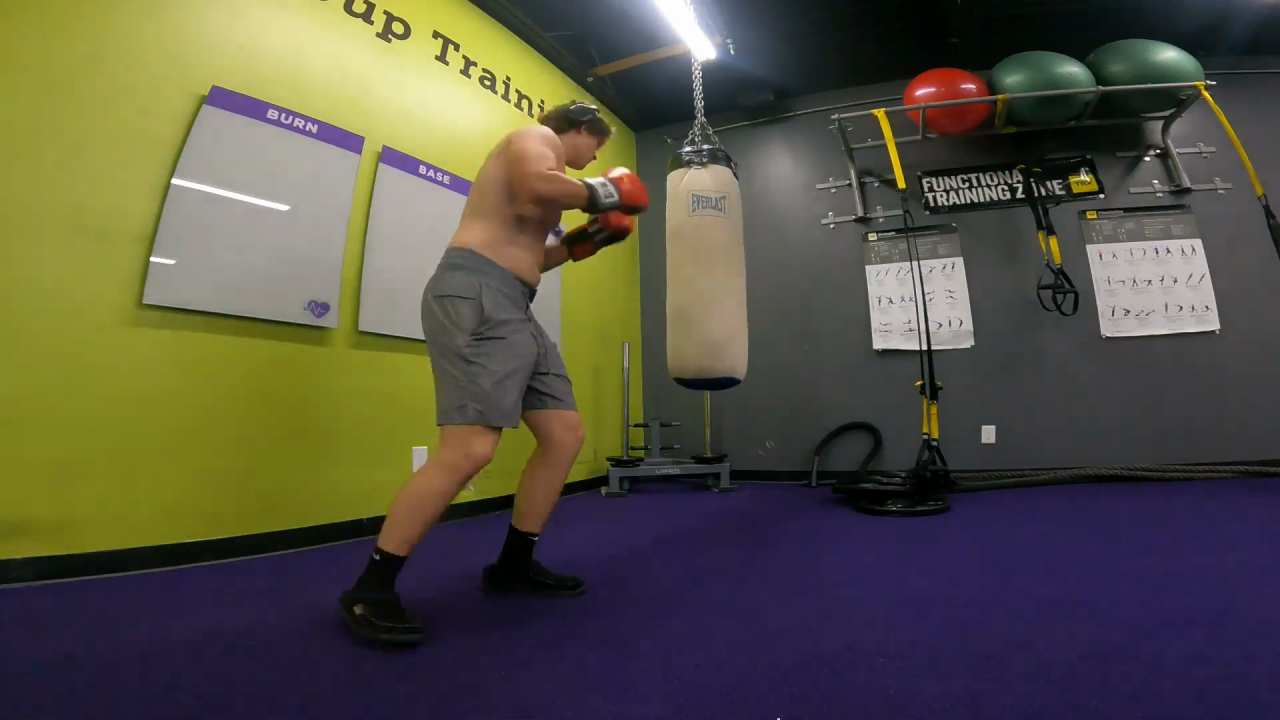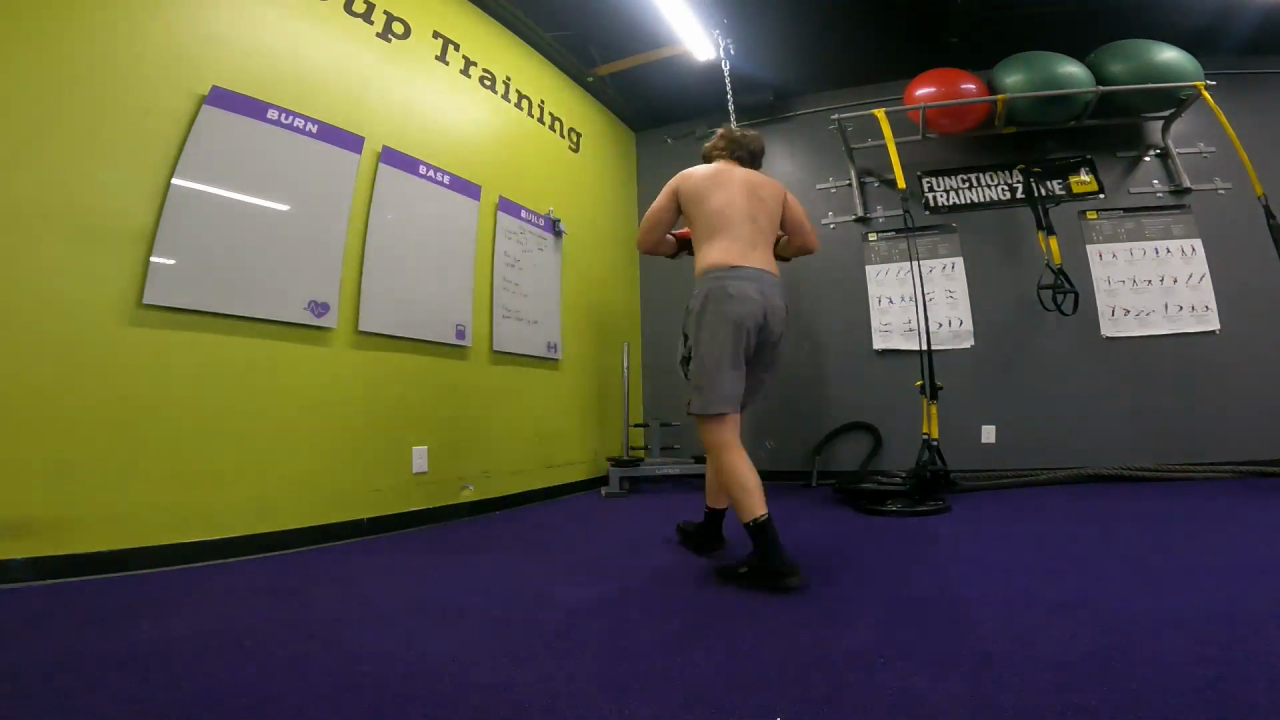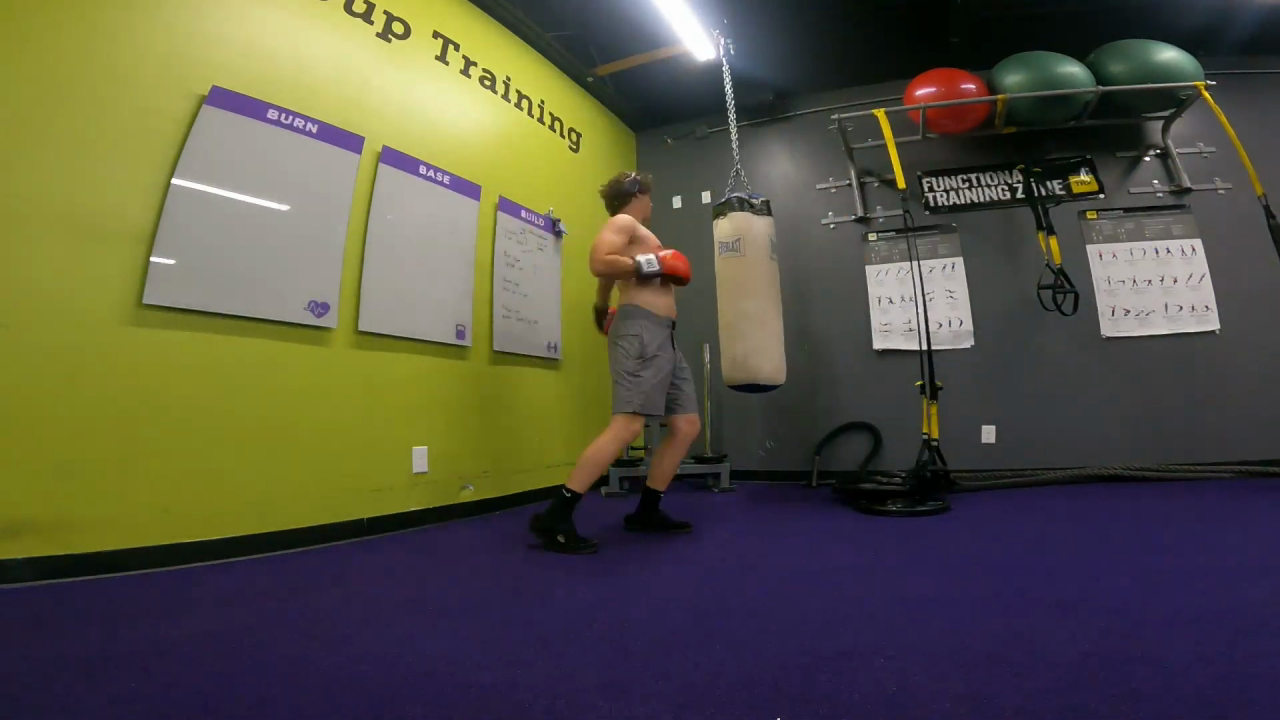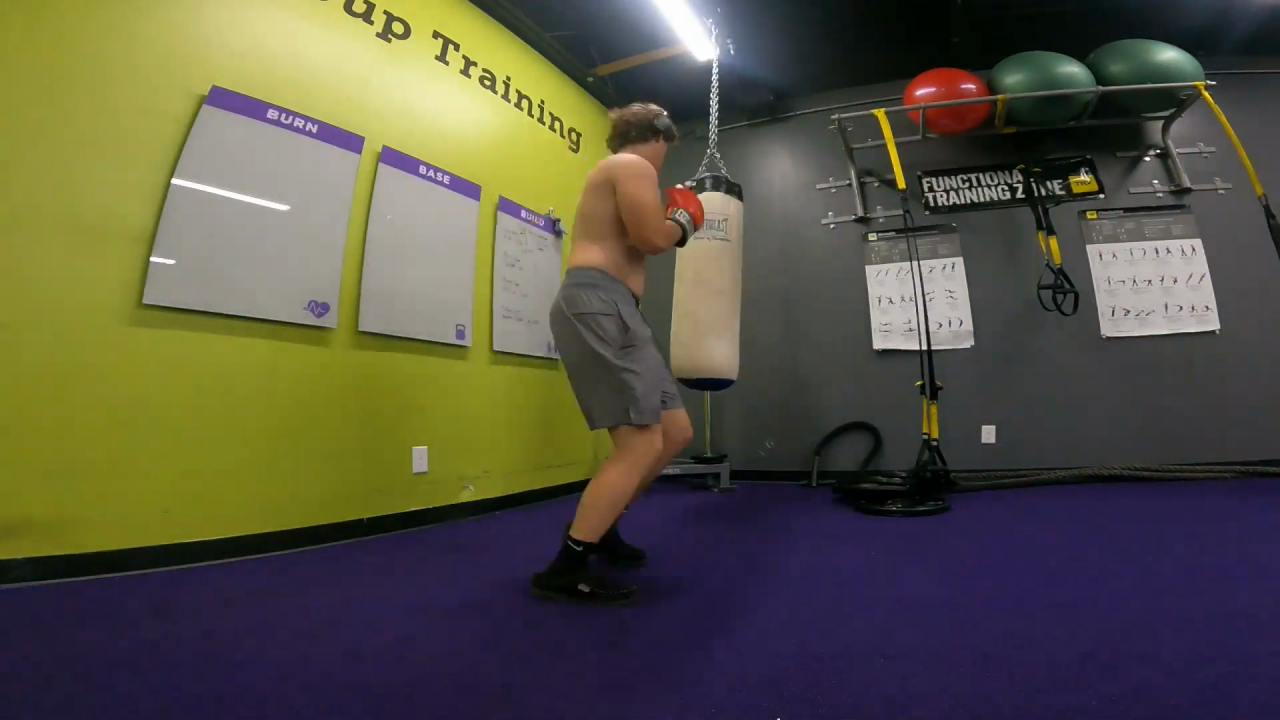
dt=1s
person 1, frame 1
left shoulder: (548, 185)
right shoulder: (529, 144)
right elbow: (545, 189)
left wrist: (590, 236)
right wrist: (602, 190)
left hip: (514, 315)
right hip: (474, 299)
left knee: (567, 436)
right knee: (470, 450)
left ankle: (515, 563)
person 1, frame 2
left shoulder: (687, 179)
right shoulder: (772, 186)
left elbow: (645, 239)
right elbow: (807, 243)
left hip: (718, 295)
right hip: (768, 294)
left knee: (719, 433)
right knee: (721, 428)
left ankle: (770, 558)
right ankle: (712, 524)
person 1, frame 3
left shoulder: (630, 231)
right shoulder: (624, 222)
left elbow: (605, 300)
right elbow: (601, 262)
right wrist: (657, 265)
left hip: (661, 339)
right hip: (642, 334)
left knee: (687, 428)
right knee: (624, 430)
left ankle: (648, 511)
right ankle: (555, 517)
person 1, frame 4
left shoulder: (602, 182)
right shoulder: (635, 165)
right elbow: (652, 241)
right wrist: (683, 221)
right hip: (597, 309)
left knee: (675, 432)
right knee: (642, 446)
left ankle: (597, 533)
right ankle: (566, 569)
